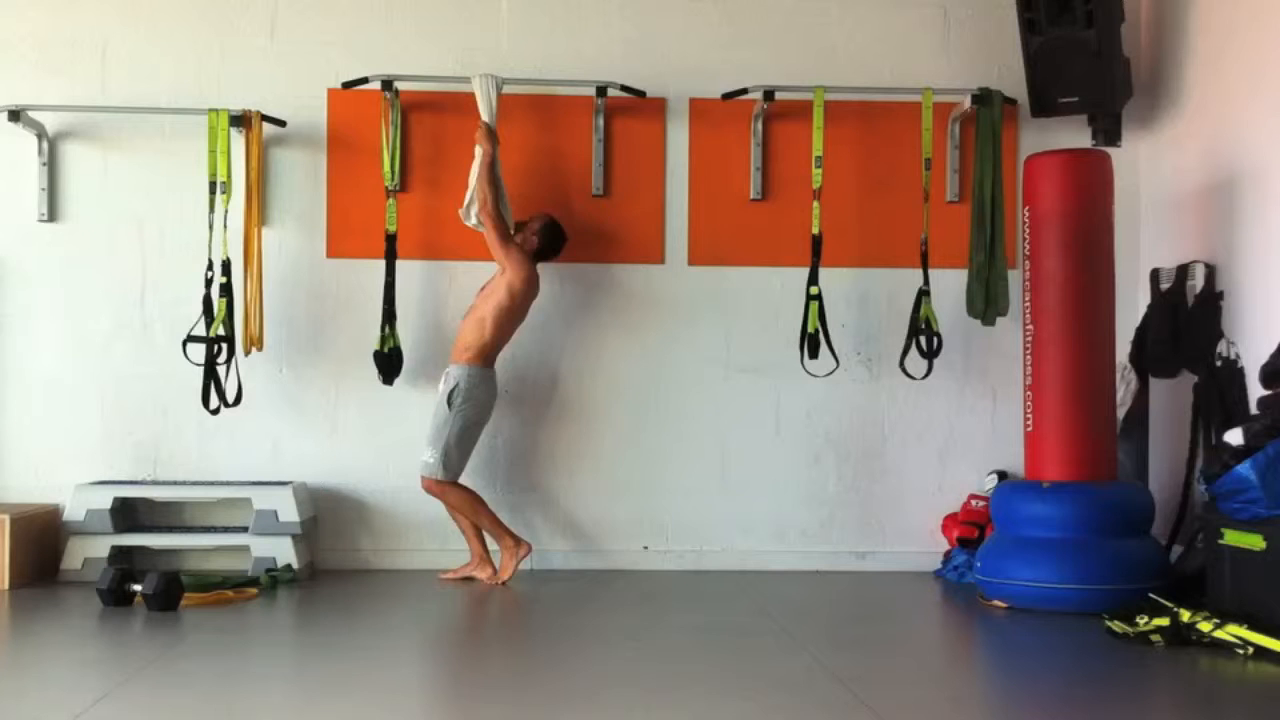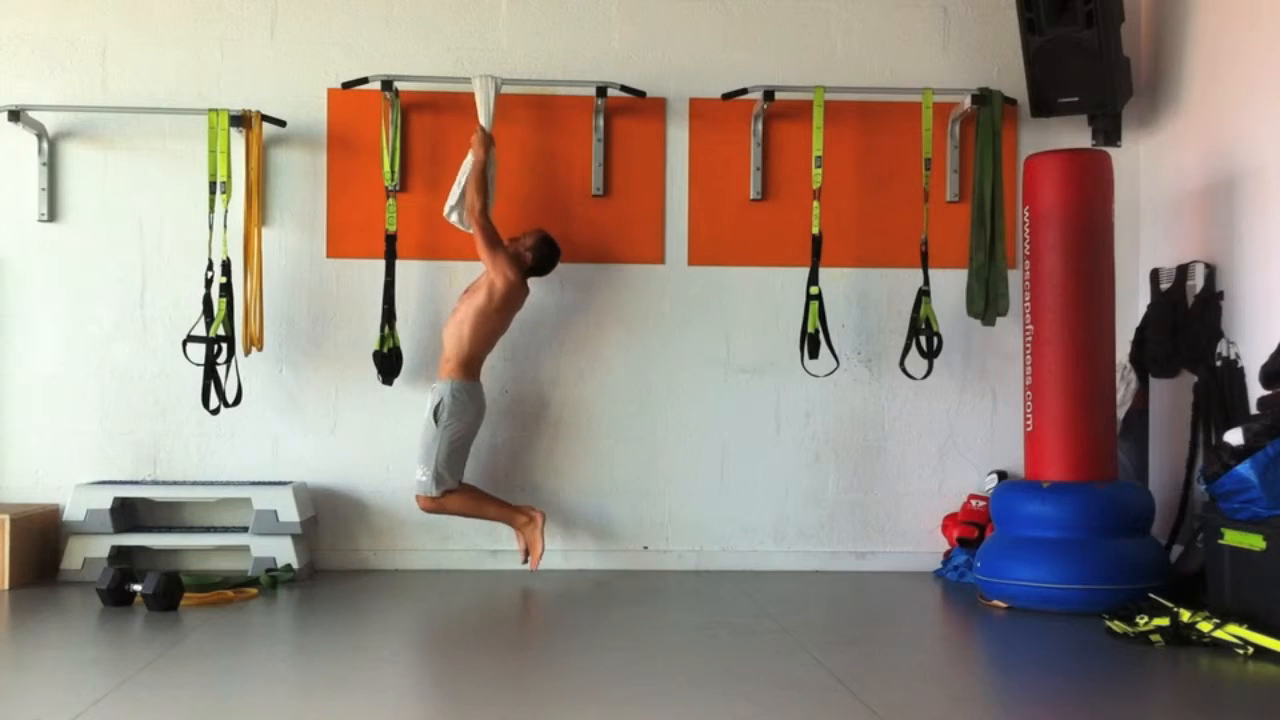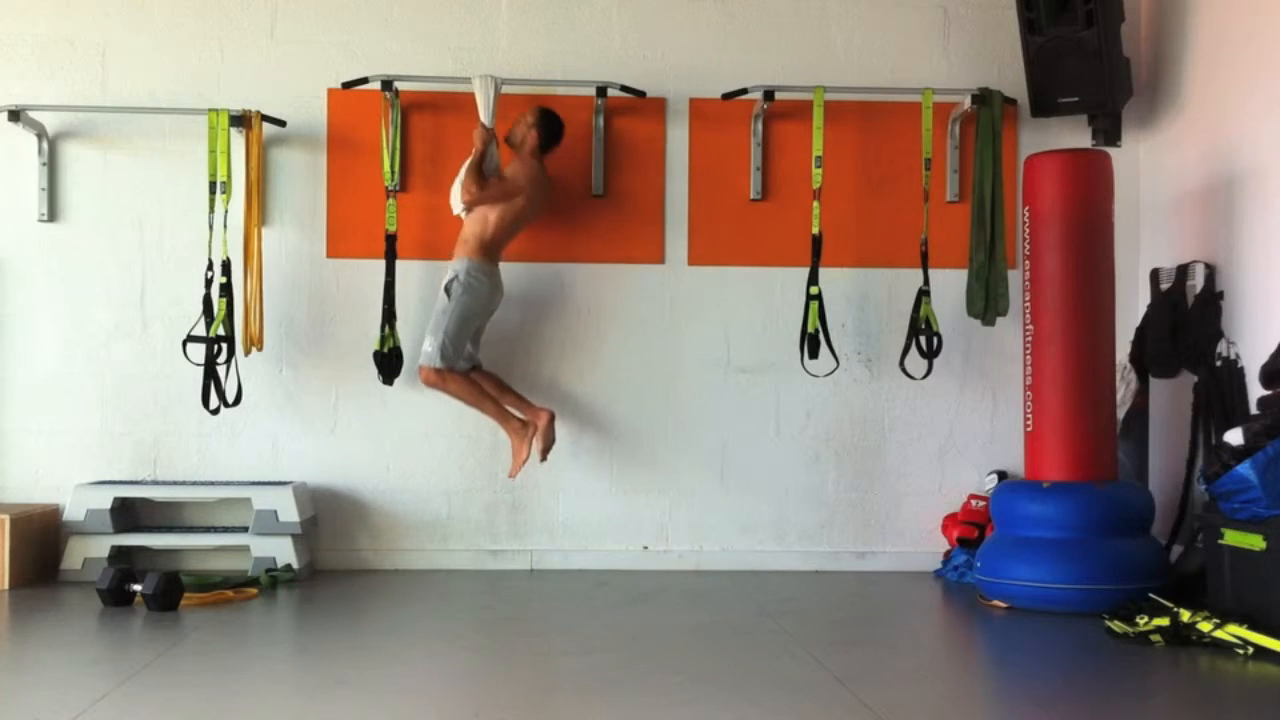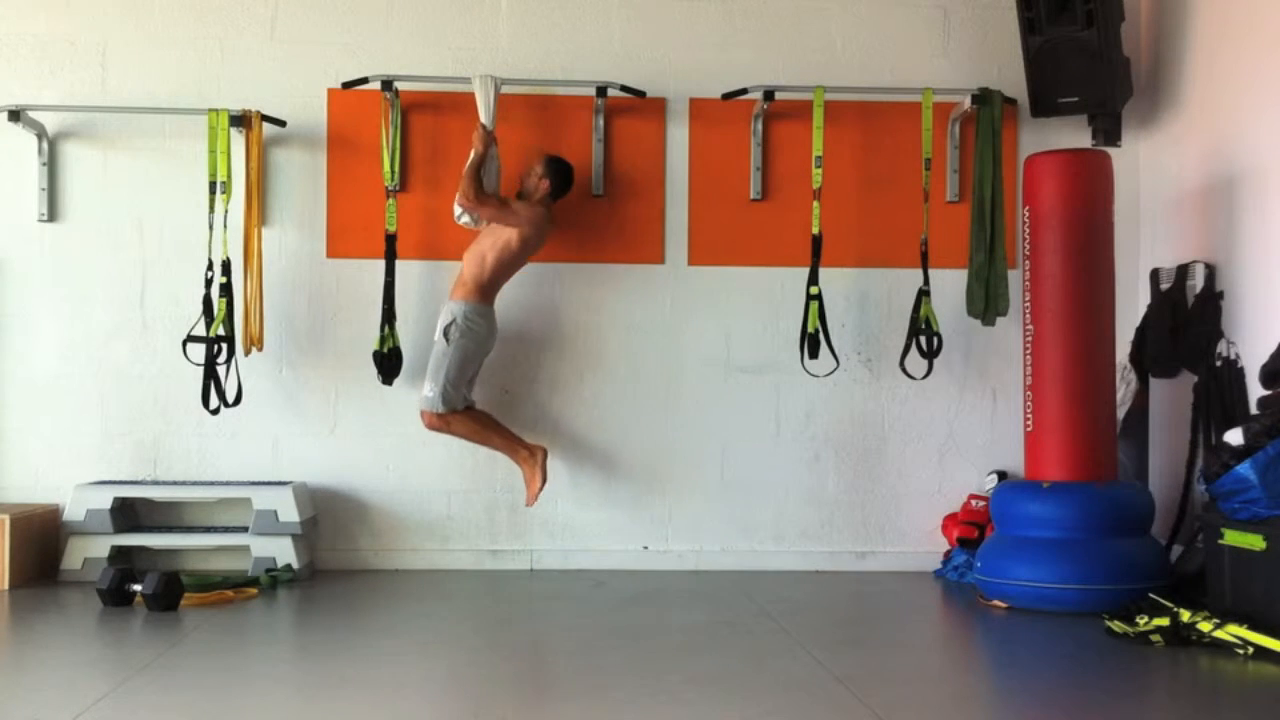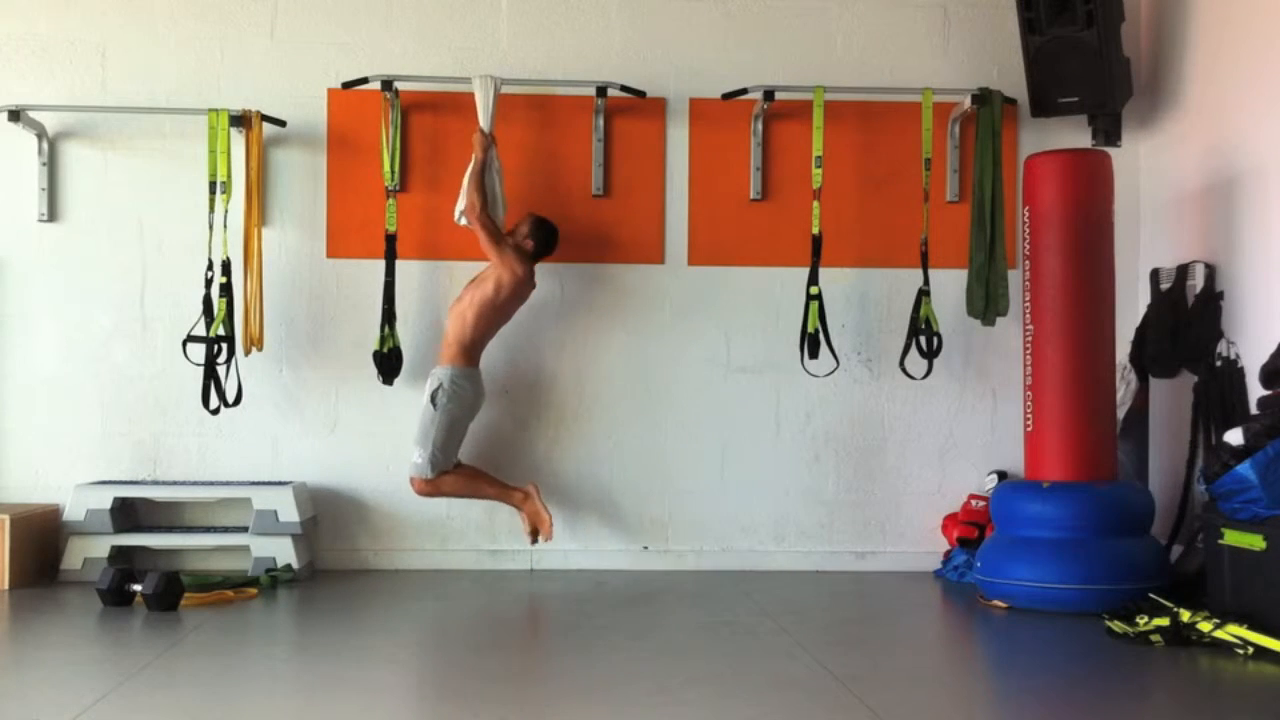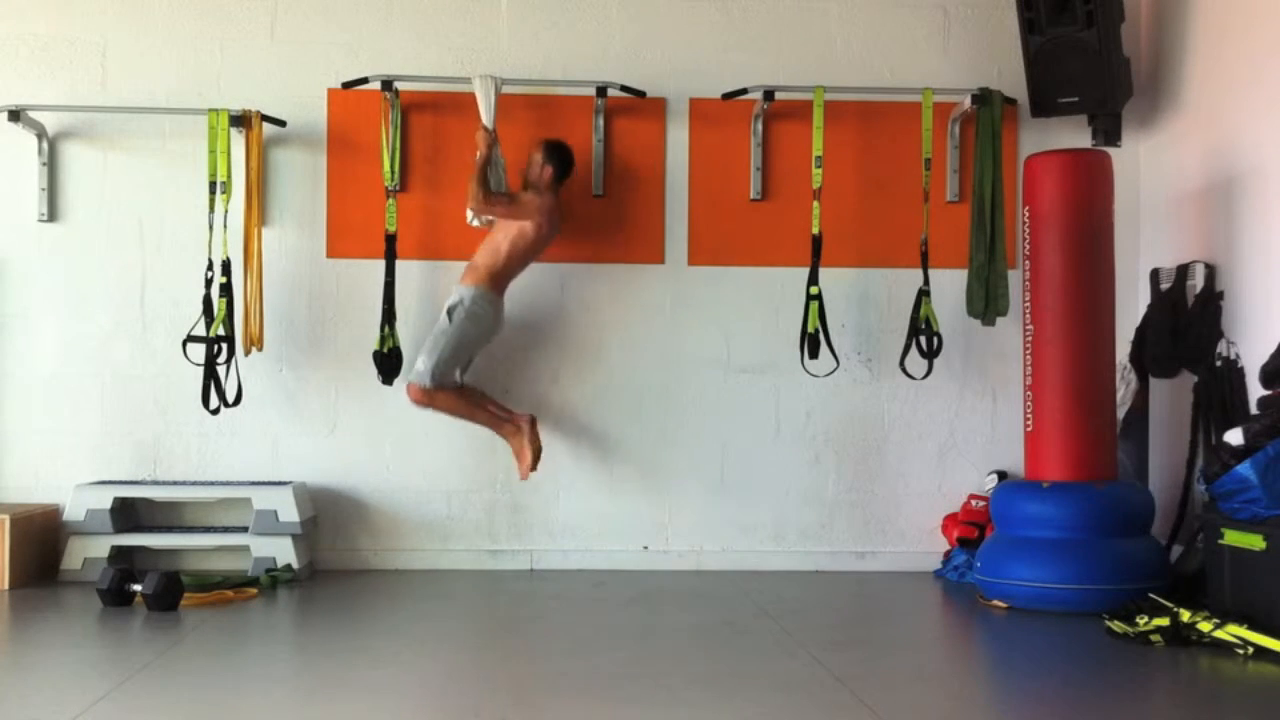
dt=0.7s
person 1, frame 1
left shoulder: (521, 268)
right shoulder: (514, 272)
left elbow: (489, 215)
right elbow: (491, 217)
left wrist: (488, 150)
right wrist: (487, 153)
left hip: (468, 381)
right hip: (465, 379)
left knee: (437, 480)
right knee: (442, 479)
left ankle: (510, 543)
right ankle: (482, 561)
person 1, frame 2
left shoulder: (506, 277)
right shoulder: (510, 285)
left elbow: (477, 213)
right elbow: (480, 219)
left wrist: (481, 155)
right wrist: (482, 157)
left hip: (454, 394)
right hip: (458, 392)
left knee: (431, 497)
right knee: (442, 488)
left ankle: (522, 518)
right ankle: (520, 516)
person 1, frame 3
left shoulder: (527, 170)
right shoulder: (528, 175)
left elbow: (471, 194)
right elbow: (483, 196)
left wrist: (480, 148)
right wrist: (484, 150)
left hip: (470, 275)
right hip: (480, 276)
left knee: (433, 371)
right knee: (464, 368)
left ankle: (516, 427)
right ankle: (535, 415)
person 1, frame 4
left shoulder: (531, 214)
right shoulder: (526, 215)
left elbow: (467, 198)
right elbow: (480, 203)
left wrist: (480, 150)
right wrist: (485, 153)
left hip: (465, 315)
right hip: (473, 316)
left knee: (435, 414)
right knee: (457, 408)
left ankle: (524, 455)
right ankle: (527, 451)
person 1, frame 5
left shoulder: (514, 269)
right shoulder: (517, 274)
left elbow: (477, 212)
right elbow: (483, 216)
left wrist: (480, 156)
right wrist: (485, 159)
left hip: (453, 378)
right hip: (459, 377)
left knee: (424, 481)
right knee: (443, 470)
left ankle: (520, 497)
right ankle: (519, 498)
person 1, frame 6
left shoulder: (542, 204)
right shoulder: (538, 212)
left elbow: (477, 200)
right elbow: (493, 203)
left wrist: (484, 152)
right wrist: (489, 154)
left hip: (473, 304)
right hip: (482, 306)
left knee: (420, 389)
right knee: (444, 386)
left ankle: (511, 428)
right ankle: (516, 421)
